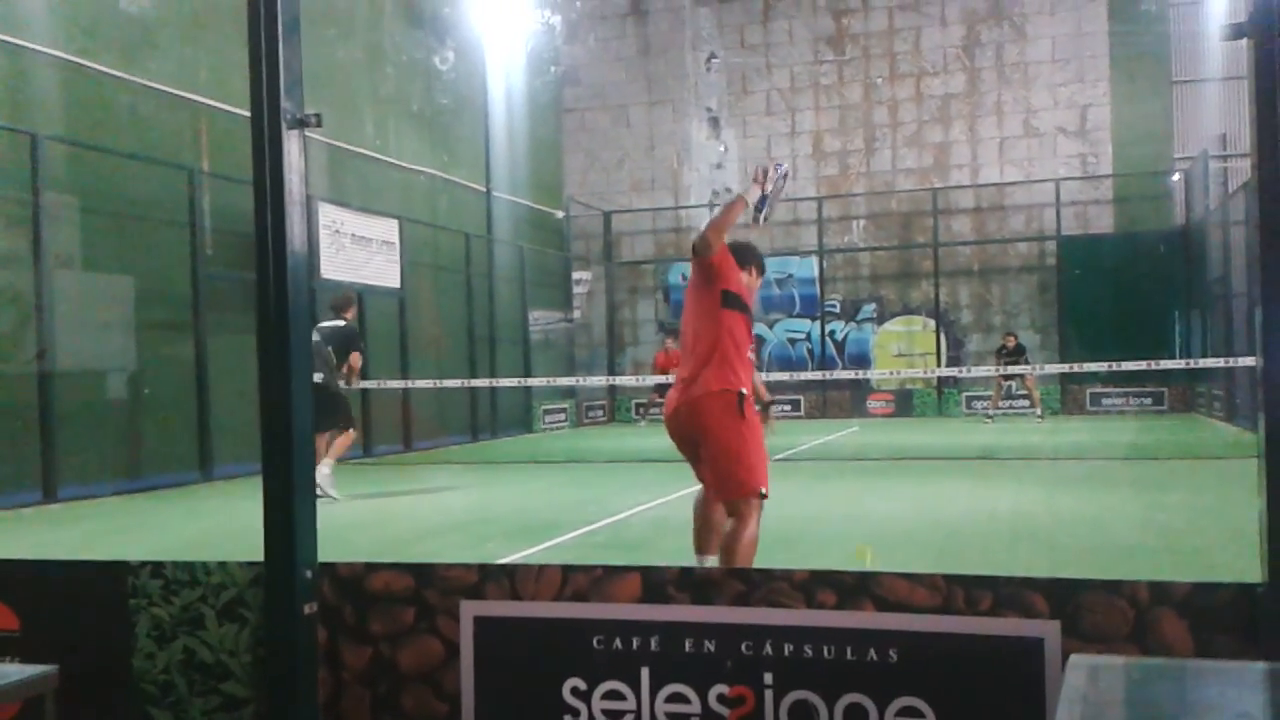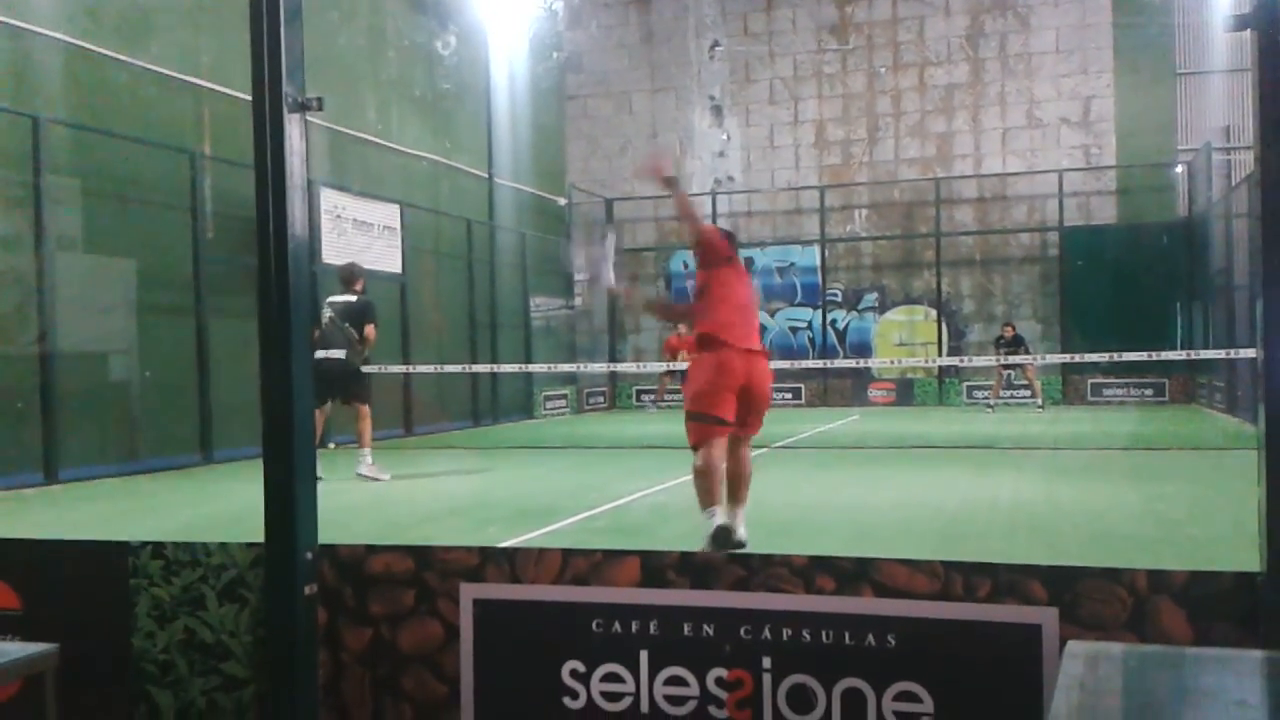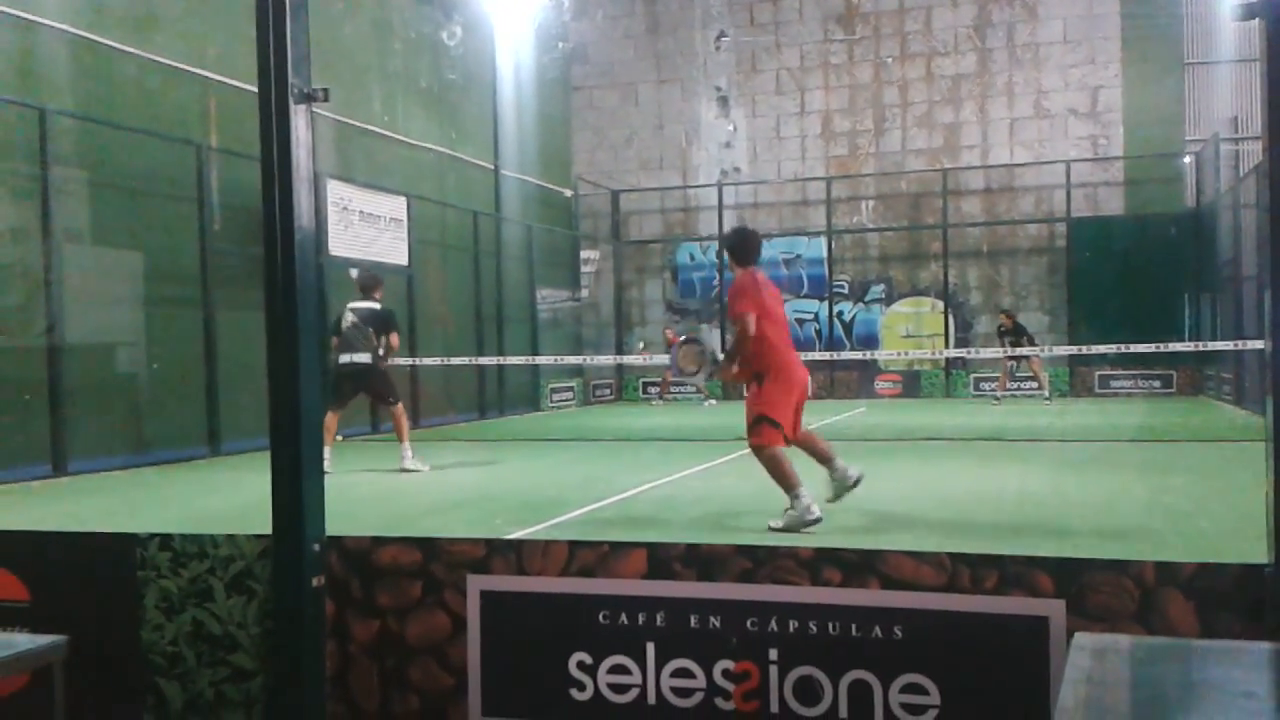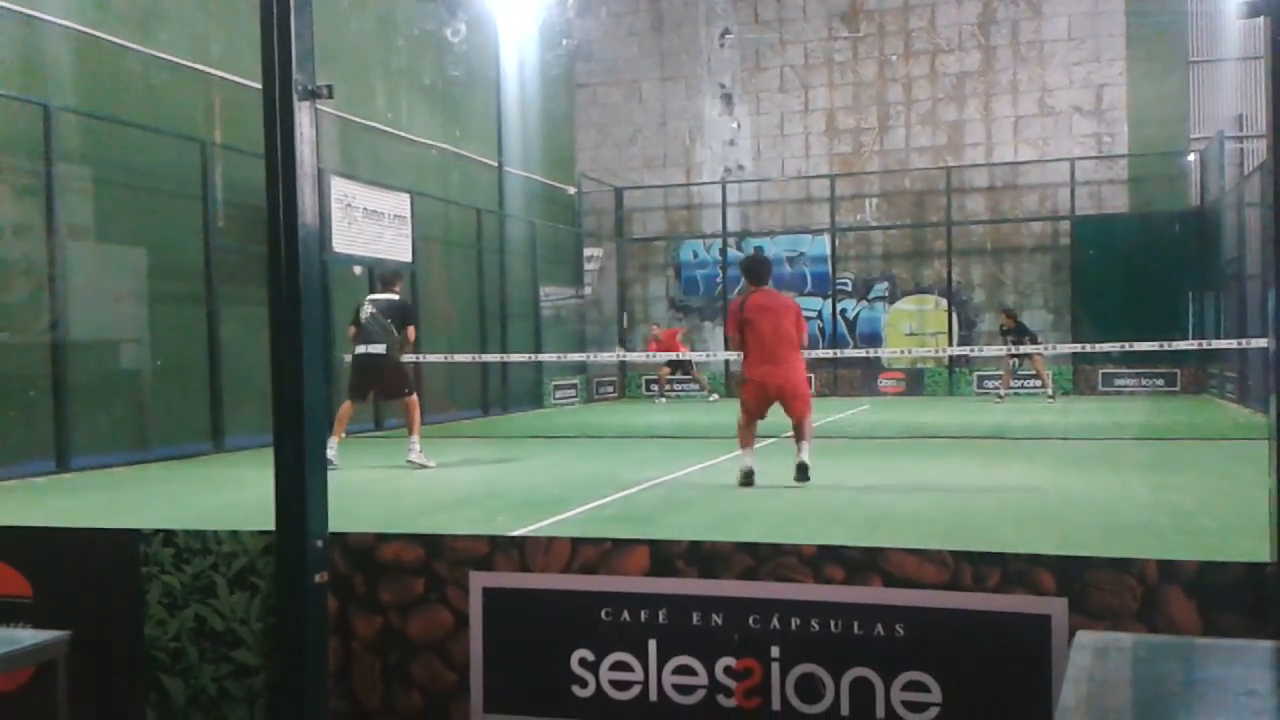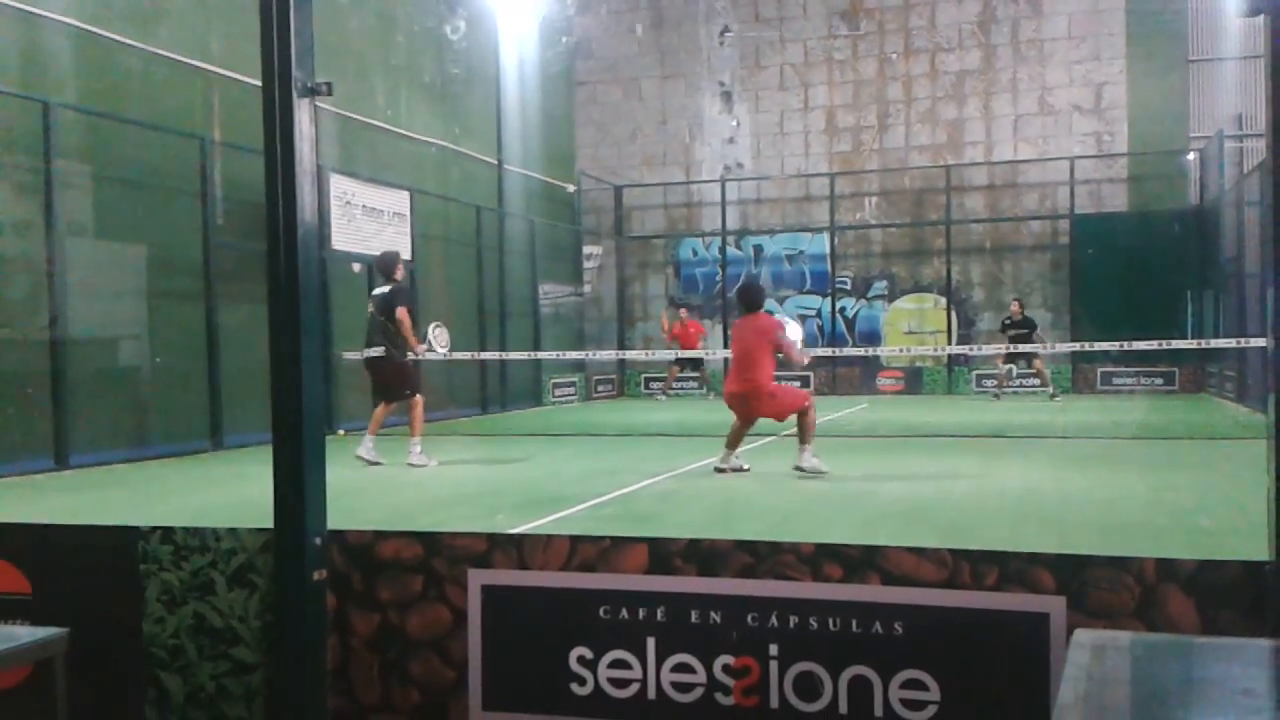
dt=0.5s
person 1, frame 1
left shoulder: (725, 302)
right shoulder: (715, 271)
left elbow: (741, 364)
right elbow: (709, 237)
left wrist: (764, 401)
right wrist: (750, 195)
left hip: (682, 406)
right hip: (718, 402)
left knee: (716, 487)
right knee: (745, 506)
person 1, frame 2
left shoulder: (720, 259)
right shoulder: (739, 282)
left elbow: (694, 224)
right elbow: (681, 313)
left wrist: (669, 182)
right wrist: (637, 300)
left hip: (718, 359)
right hip: (755, 367)
left knee: (708, 447)
right knee: (738, 448)
left ankle: (718, 524)
right ankle: (736, 526)
person 1, frame 3
left shoulder: (742, 286)
right shoulder: (765, 285)
left elbow: (746, 331)
left wrist: (729, 360)
right wrist: (744, 365)
left hip: (774, 374)
right hip: (792, 370)
left knee: (763, 444)
right knee: (794, 431)
left ankle: (802, 505)
right ankle: (842, 472)
person 1, frame 4
left shoulder: (739, 305)
right shoulder: (790, 303)
left elbow: (735, 344)
right elbow: (803, 343)
left hip: (758, 378)
right hip: (792, 375)
left knee: (749, 418)
right knee: (802, 418)
left ankle: (747, 464)
right ankle: (803, 457)
person 1, frame 5
left shoulder: (737, 327)
right shoulder: (774, 325)
right elbow: (793, 358)
right wrist: (803, 357)
left hip: (732, 393)
right hip: (759, 390)
left knee: (746, 419)
right knee: (807, 404)
left ankle: (726, 459)
right ankle: (806, 457)
person 2, frame 1
left shoulder: (319, 328)
right shoulder: (350, 330)
left elbow: (319, 359)
right elbow: (354, 361)
right wrist: (350, 377)
left hip: (310, 384)
right hip: (326, 385)
left knee: (322, 432)
right knee: (348, 433)
left ankle: (317, 482)
right ankle: (323, 471)
person 2, frame 2
left shoulder: (327, 302)
right shoulder: (364, 303)
left elbow: (317, 334)
right elbow: (369, 333)
right wrist: (364, 349)
left hip: (321, 360)
right hip: (346, 361)
left knee: (319, 411)
right knee: (363, 411)
right ankle: (366, 462)
person 2, frame 3
left shoulder: (346, 310)
right shoulder: (385, 312)
left elbow: (334, 343)
right elbow: (394, 343)
right wrist: (382, 356)
left hip: (343, 365)
right hip: (368, 365)
left knee: (334, 410)
right knee: (397, 409)
left ankle: (324, 458)
right ankle: (407, 457)
person 2, frame 4
left shoulder: (365, 301)
right shoulder: (403, 304)
left elbow: (352, 332)
right elbow: (410, 337)
left hip: (361, 355)
right hip: (385, 355)
left knee: (351, 402)
right knee: (411, 401)
left ankle: (331, 449)
right ankle: (415, 451)
person 2, frame 5
left shoulder: (376, 293)
right shoulder: (399, 290)
right elbow: (401, 316)
left wrist: (406, 343)
right wrist: (414, 344)
left hip: (373, 354)
right hip: (390, 355)
left knee: (386, 402)
right knee: (416, 400)
left ankle: (367, 447)
right ankle: (415, 452)
